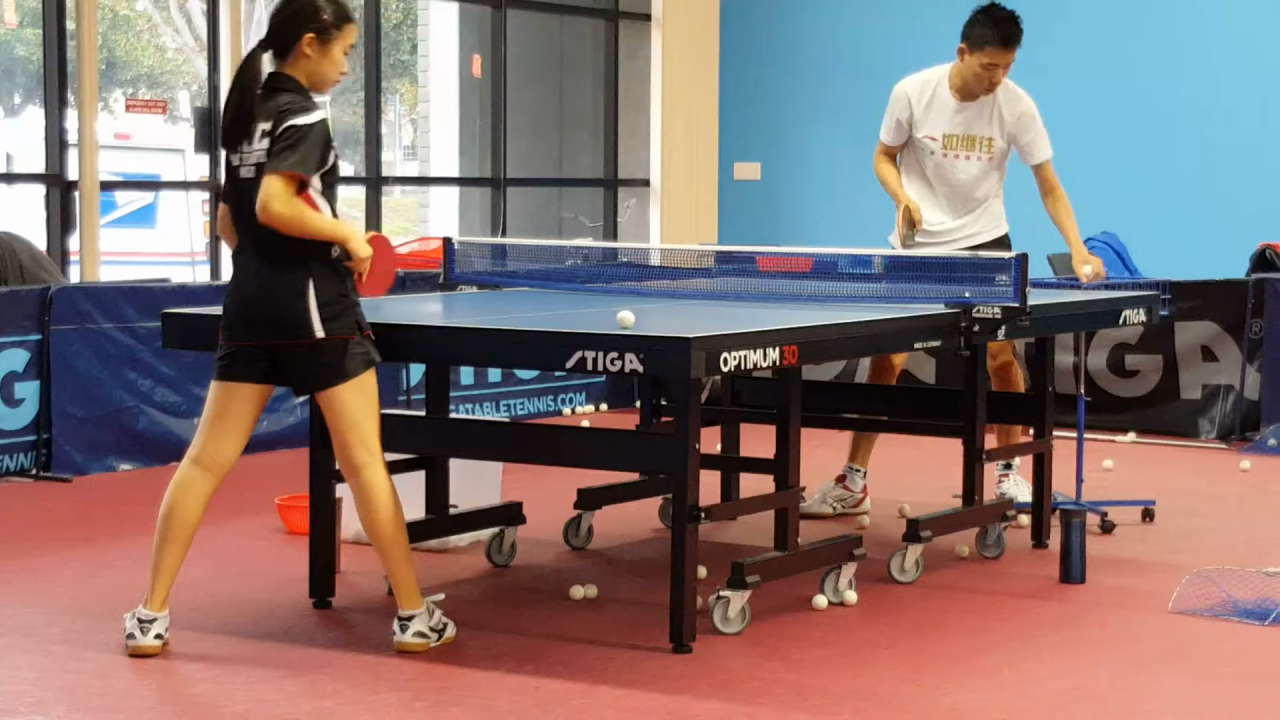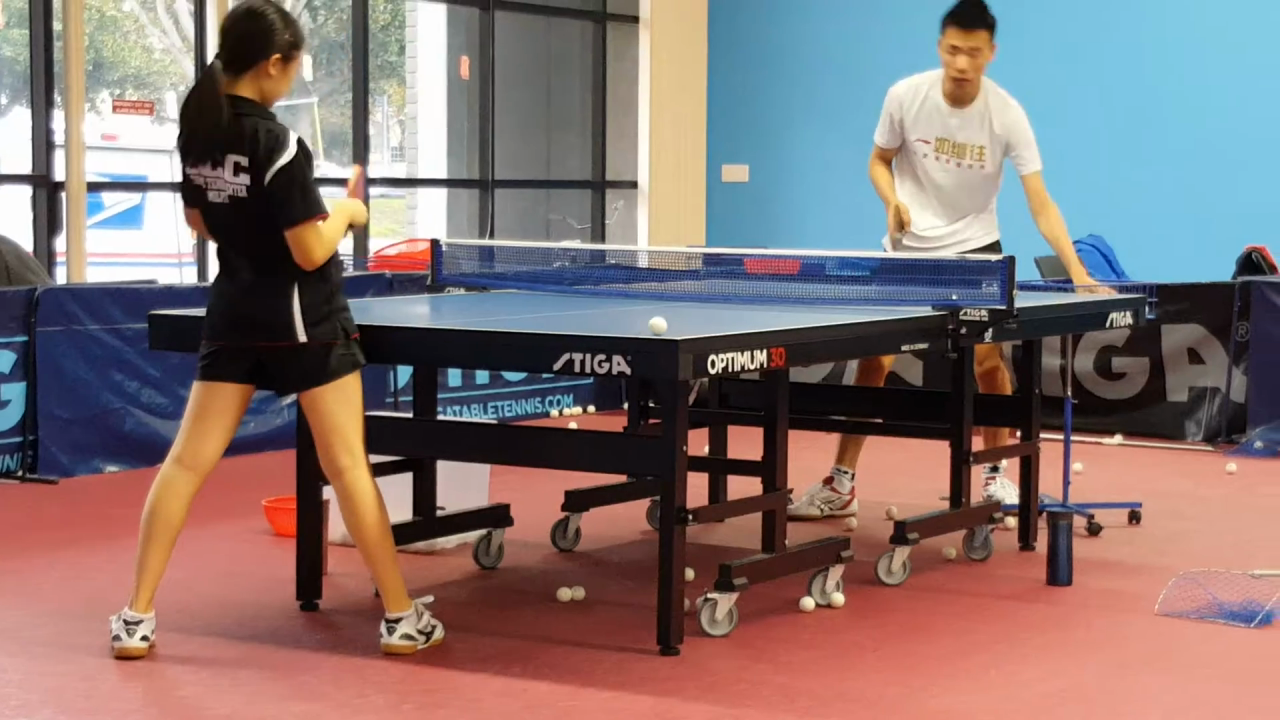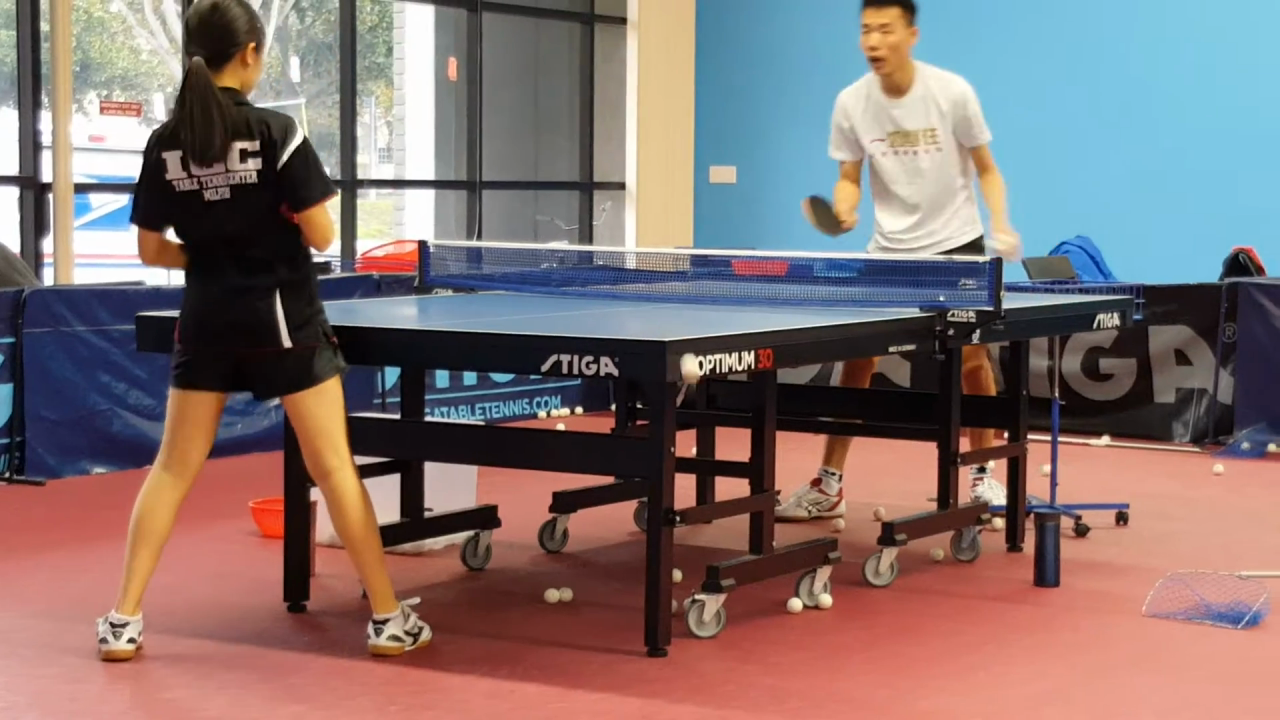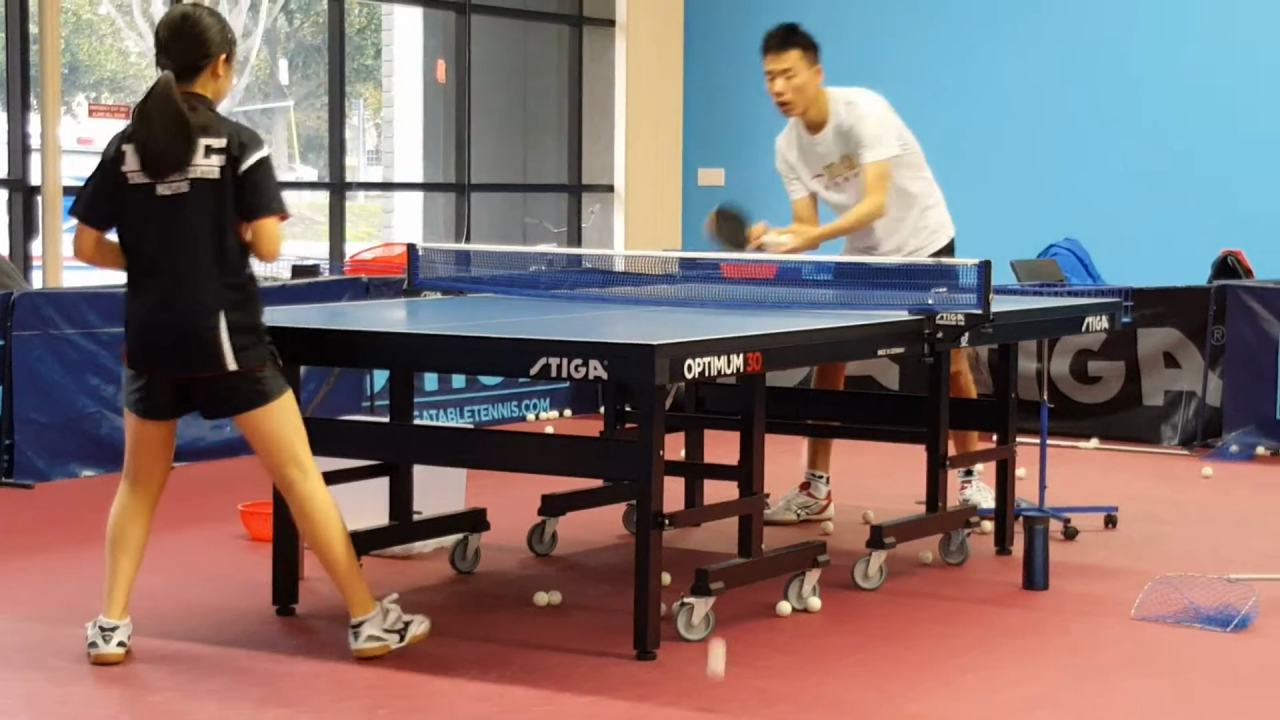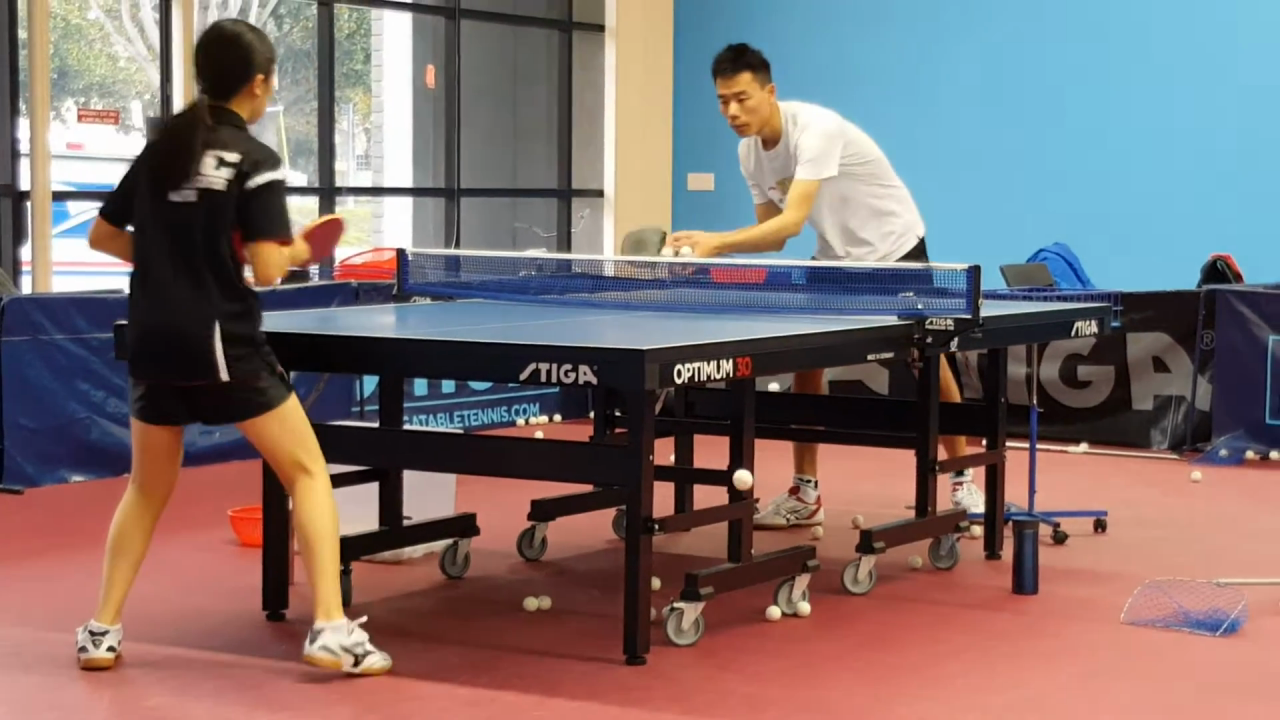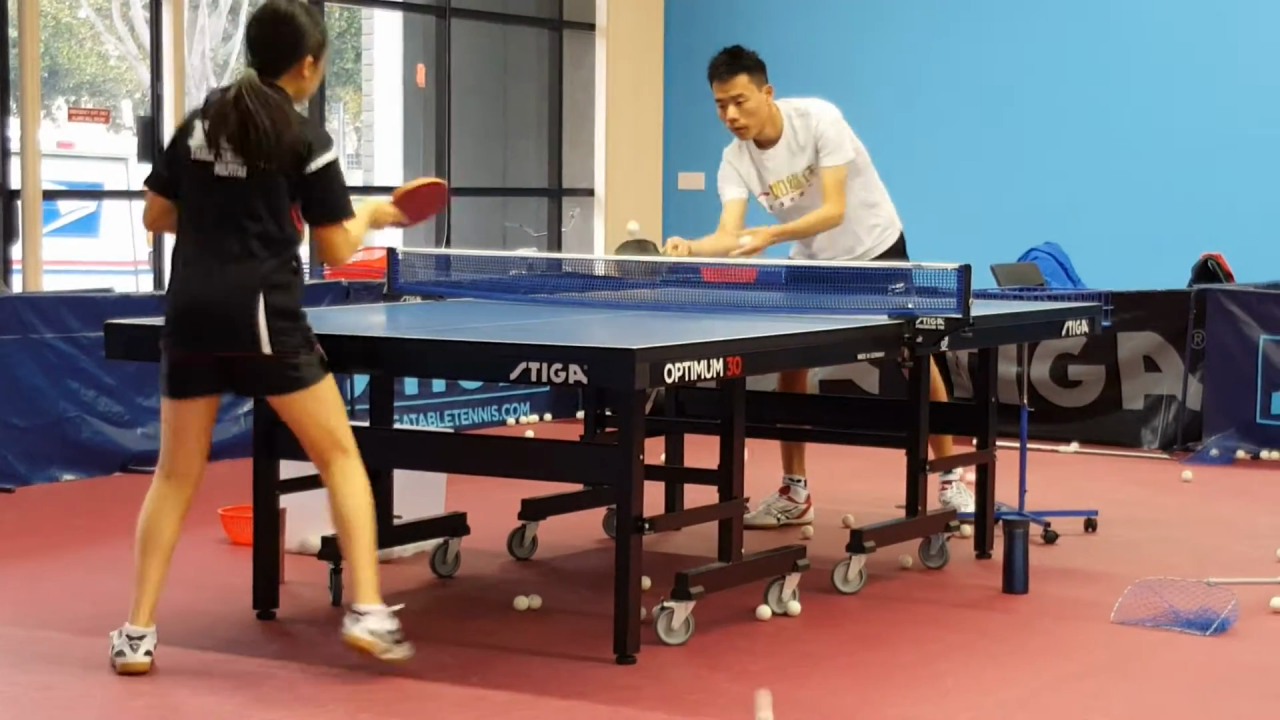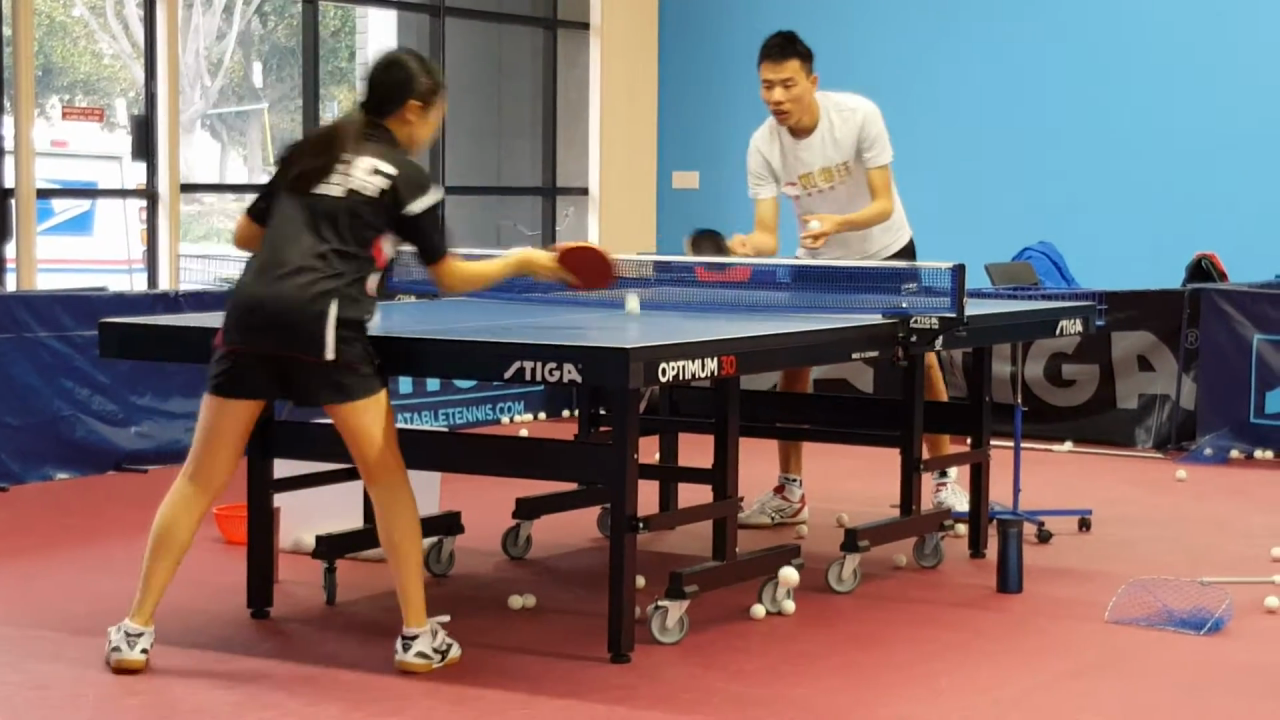
dt=0.3s
person 1, frame 1
left shoulder: (245, 116)
right shoulder: (304, 115)
right elbow: (272, 205)
right wrist: (347, 235)
left hip: (248, 307)
right hip: (316, 308)
left knee: (206, 461)
right knee: (365, 463)
left ankle: (149, 615)
right ankle: (413, 614)
person 1, frame 2
left shoulder: (197, 133)
right shoulder: (276, 143)
right elbow: (312, 253)
right wrist: (346, 215)
left hip: (232, 315)
right hip: (304, 316)
left knee: (187, 462)
right knee: (347, 466)
left ankle: (135, 618)
right ankle: (402, 617)
person 1, frame 3
left shoulder: (165, 143)
right shoulder: (276, 132)
left elbow: (152, 251)
right elbow: (319, 235)
left hip: (205, 322)
right hip: (283, 319)
left knee: (172, 470)
right knee: (333, 468)
left ankle: (122, 620)
right ankle: (388, 618)
person 1, frame 4
left shoulder: (125, 143)
right shoulder: (238, 143)
left elbow: (87, 246)
right elbow: (266, 248)
left hip: (151, 337)
right hip: (223, 335)
left knee: (140, 482)
right knee: (298, 474)
left ankle: (110, 625)
right ankle: (368, 616)
person 1, frame 5
left shoulder: (160, 147)
right shoulder: (256, 161)
left elbow: (103, 235)
right elbow: (266, 270)
right wrist: (299, 251)
left hip: (154, 343)
right hip: (223, 341)
left knee: (148, 490)
right knee: (307, 474)
left ankle: (102, 630)
right ankle: (331, 627)
person 1, frame 6
left shoulder: (201, 120)
right shoulder: (305, 138)
left elbow: (155, 213)
right elbow: (337, 250)
right wrist: (371, 214)
left hip: (191, 313)
right hip: (262, 315)
left knee: (176, 476)
right knee: (340, 457)
left ankle: (136, 634)
right ankle: (369, 610)
person 1, frame 7
left shoulder: (308, 153)
right shoulder: (407, 178)
left elbow: (246, 235)
right elbow: (450, 278)
right wrist: (523, 261)
left hip: (250, 315)
right hip: (324, 323)
left knee: (200, 476)
right knee: (387, 477)
left ankle: (135, 631)
right ankle: (418, 634)
person 2, frame 1
left shoulder: (1018, 106)
right shoulder: (912, 92)
left elbow: (1049, 188)
right elbow: (884, 157)
left wrist: (1077, 250)
right wrist: (903, 198)
left hip: (984, 241)
right hip: (916, 243)
left knee: (1001, 352)
right knee: (886, 358)
left ankle: (1008, 471)
right ankle: (854, 481)
person 2, frame 2
left shoulder: (1007, 114)
right shoulder: (904, 96)
left elbow: (1040, 205)
right elbow: (880, 163)
left wrist: (1077, 273)
right wrist: (893, 201)
left hip: (974, 247)
right hip: (907, 249)
left knee: (989, 360)
right knee: (873, 361)
left ankle: (995, 474)
right ankle: (841, 483)
person 2, frame 3
left shoulder: (952, 92)
right shoulder: (850, 104)
left elbow: (986, 171)
right elbow: (849, 180)
left wrist: (1001, 228)
right wrist: (842, 207)
left hip: (955, 243)
right hip: (889, 248)
left knee: (972, 357)
right knee: (857, 361)
left ankle: (983, 475)
right ankle: (829, 484)
person 2, frame 4
left shoulder: (866, 111)
right shoulder: (787, 147)
left elbow: (877, 202)
right elbow: (810, 231)
left wrist: (808, 235)
right wrist: (775, 239)
left hip: (924, 247)
right hip: (862, 256)
left knee: (951, 363)
right knee: (828, 361)
left ankle: (969, 477)
right ankle: (816, 487)
person 2, frame 5
left shoulder: (815, 128)
right shoulder: (749, 153)
left elbow: (792, 221)
right elbow: (772, 236)
left wrist: (715, 242)
right wrist: (706, 243)
left hip: (894, 247)
right hip: (836, 257)
right knee: (805, 362)
left ankle: (962, 478)
right ankle: (805, 492)
person 2, frame 6
left shoulder: (819, 118)
right shoulder: (735, 159)
left elbow: (836, 209)
right elbow: (727, 237)
left wrist: (768, 233)
right wrist: (691, 249)
left hip: (875, 247)
right hip: (811, 262)
right knee: (791, 364)
left ankle: (950, 476)
right ankle: (795, 492)
person 2, frame 7
left shoulder: (859, 115)
right shoulder: (763, 146)
left elbow: (885, 205)
right elbow: (768, 235)
left wrist: (836, 222)
right wrist: (746, 244)
left hip: (886, 252)
right hip: (820, 261)
left knee: (922, 362)
right knee: (793, 364)
left ankle: (944, 479)
right ankle: (789, 490)
